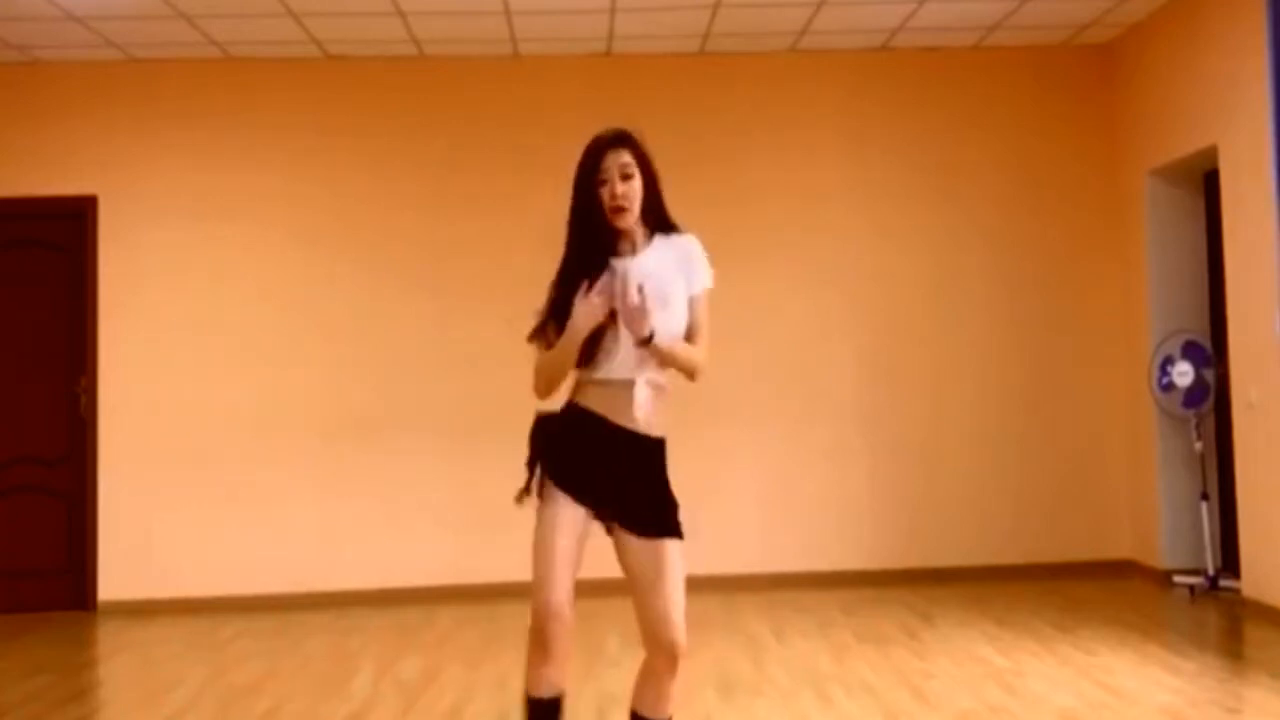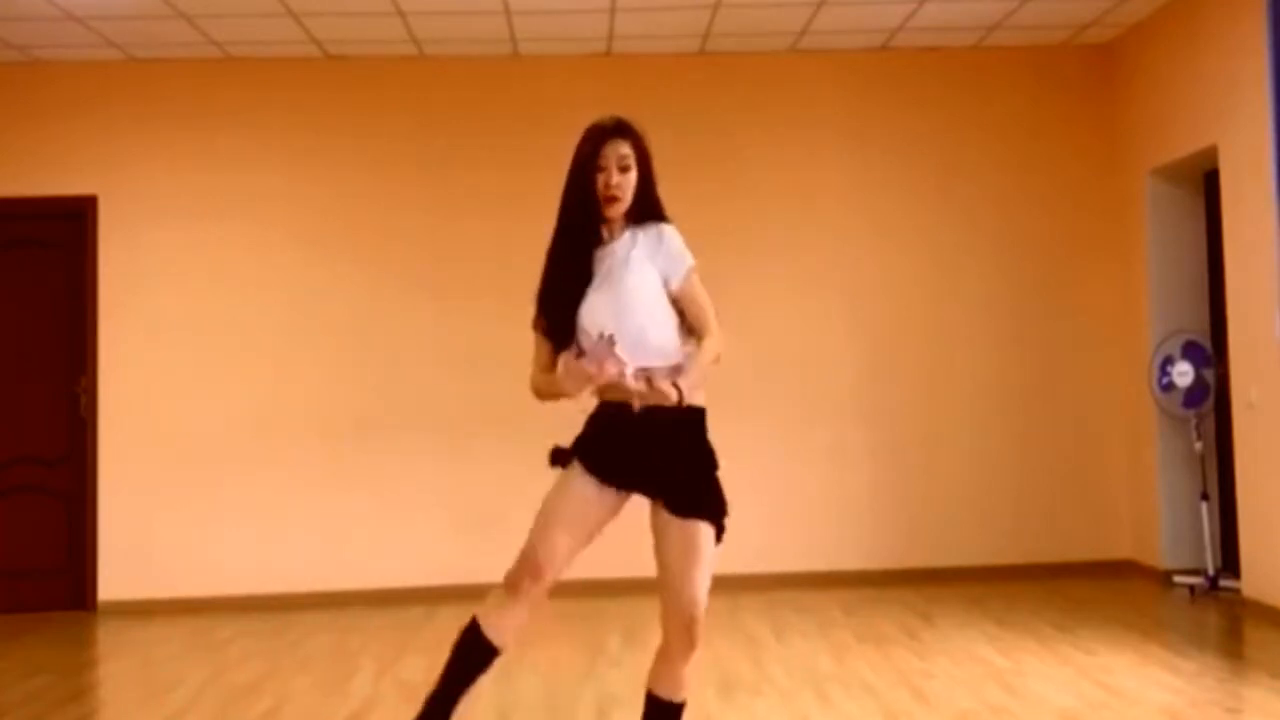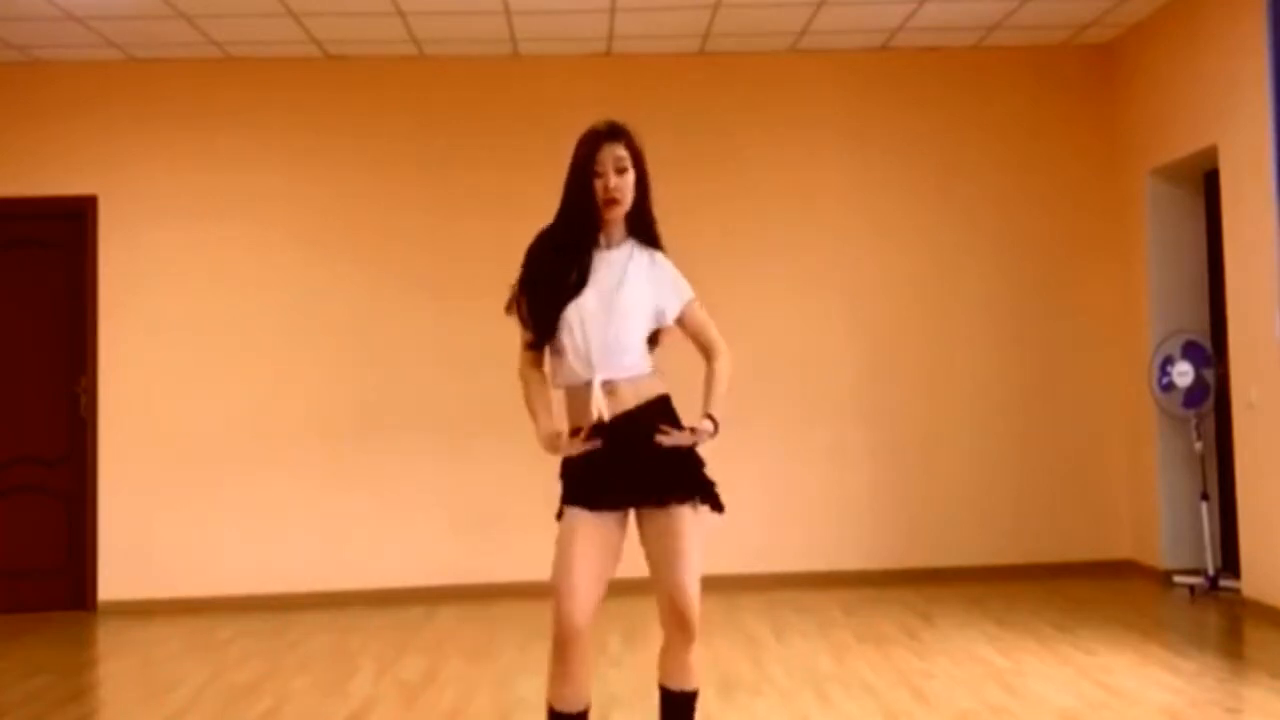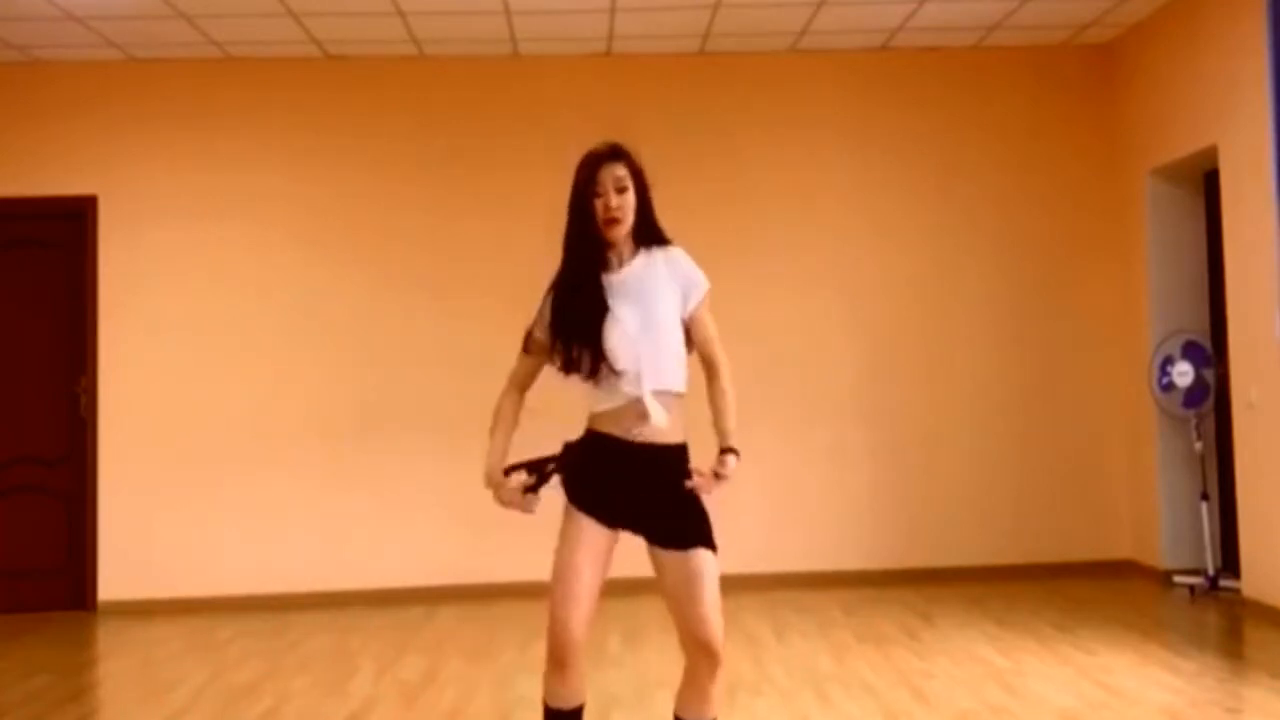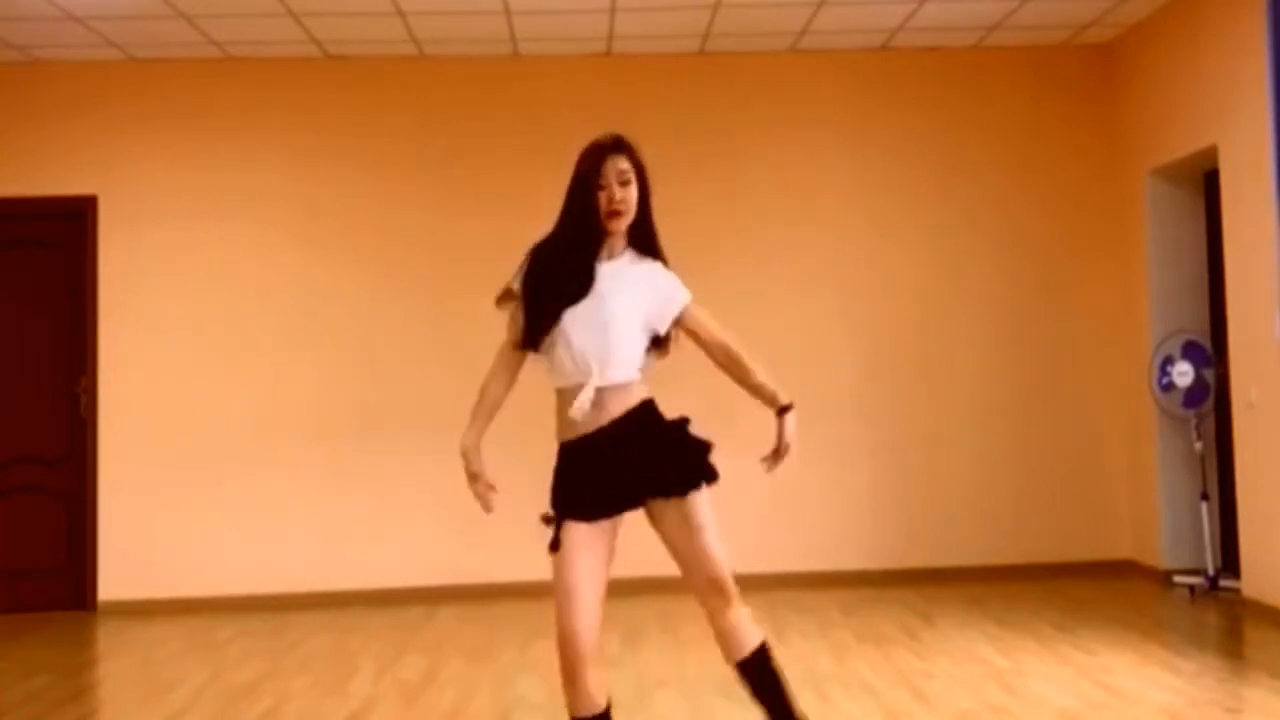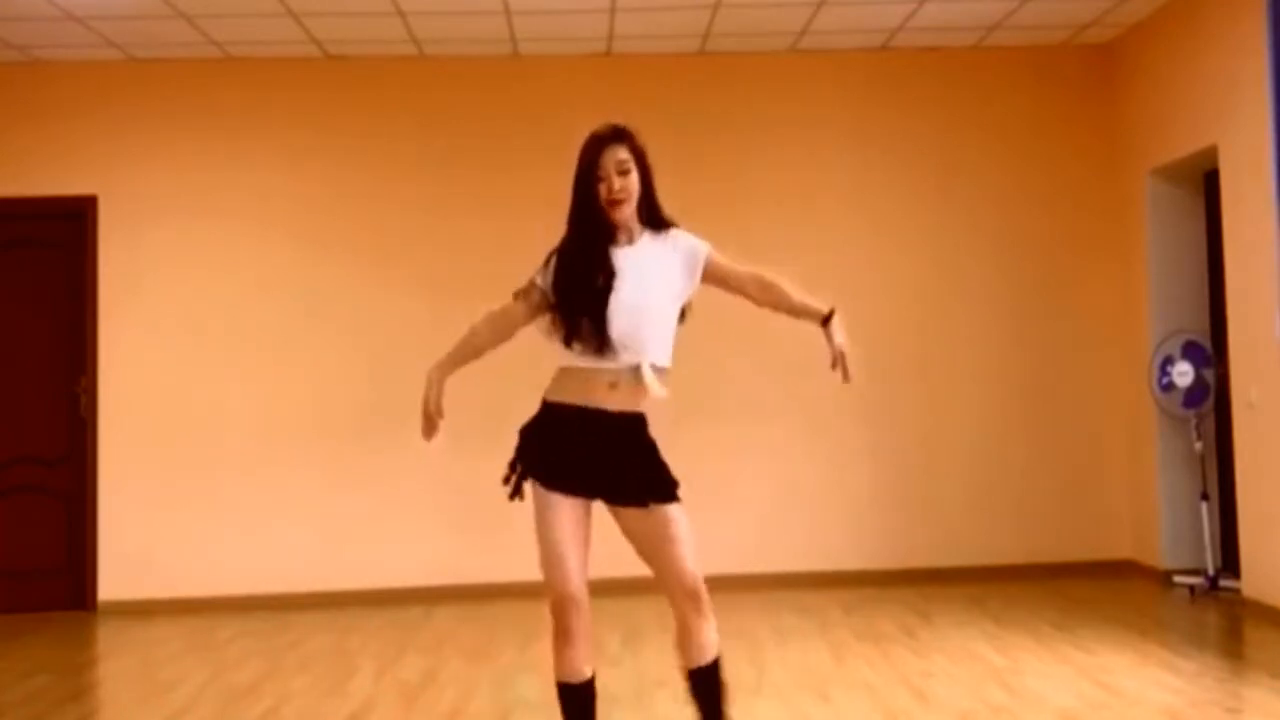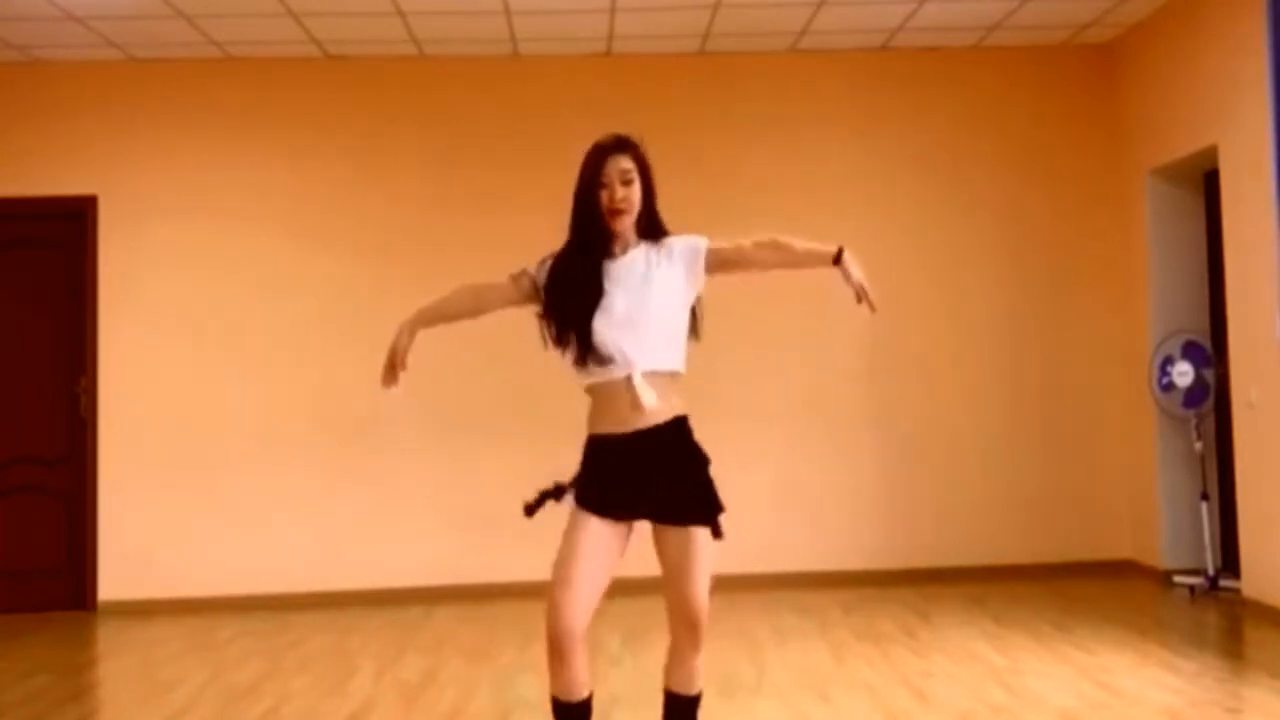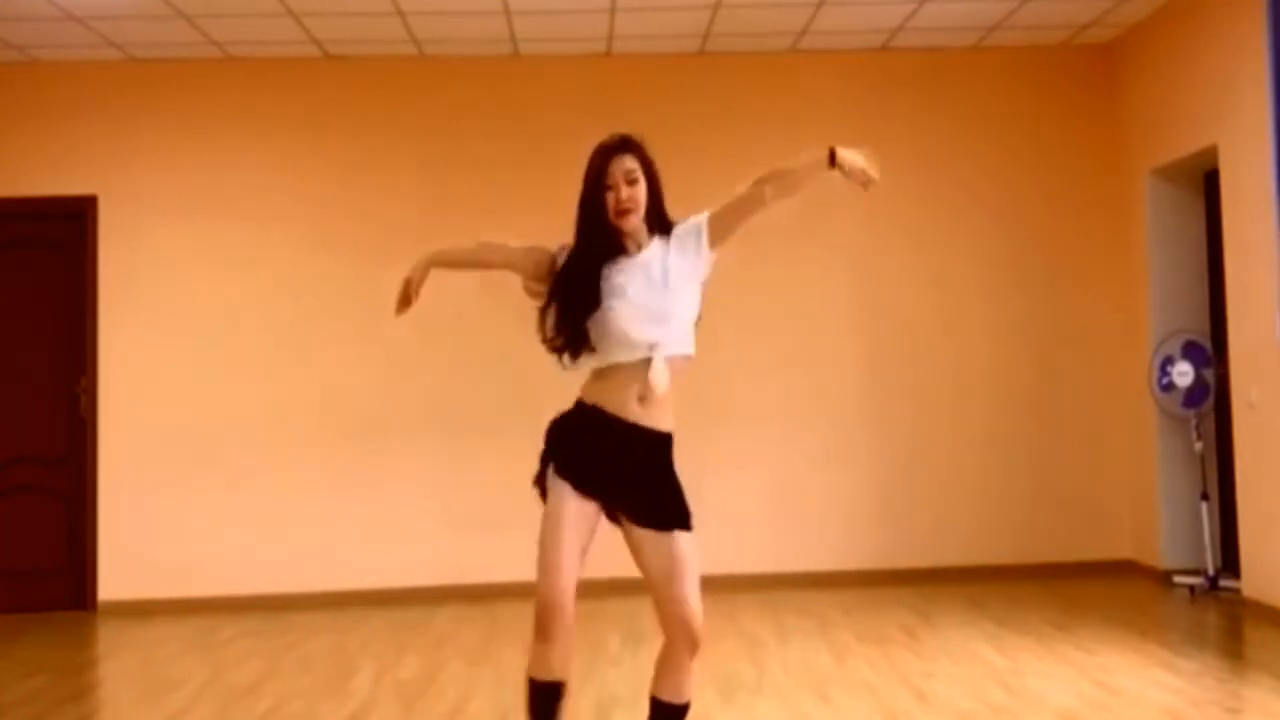
dt=0.3s
person 1, frame 1
left shoulder: (683, 253)
right shoulder: (585, 275)
left elbow: (698, 362)
right elbow: (543, 382)
left wrist: (648, 335)
right wrist: (582, 325)
left hip: (641, 460)
right hip: (574, 446)
left knee: (668, 645)
right knee: (551, 618)
person 1, frame 2
left shoulder: (659, 242)
right shoulder: (571, 265)
left elbow: (713, 338)
right elbow: (543, 380)
left wrist: (675, 391)
right wrist: (565, 376)
left hip: (678, 438)
right hip: (608, 434)
left knee: (685, 624)
right knee: (532, 573)
person 1, frame 3
left shoulder: (653, 267)
right shoulder: (553, 259)
left elbow: (717, 351)
right elbow: (531, 360)
left wrist: (709, 420)
right wrist: (546, 427)
left hip: (655, 439)
right hip: (592, 455)
left knee: (682, 618)
right knee: (570, 627)
person 1, frame 4
left shoulder: (673, 266)
right shoulder: (569, 294)
left elbow: (715, 364)
right elbow: (517, 386)
left wrist: (728, 449)
right wrist: (494, 467)
left hip: (669, 472)
right hip: (598, 468)
left knee: (707, 649)
right knee: (565, 638)
person 1, frame 5
left shoulder: (654, 279)
right shoulder: (547, 266)
left elbow: (721, 348)
right elbow: (511, 358)
left wrist: (781, 407)
right wrist: (472, 439)
left hip: (650, 441)
right hip: (581, 465)
left knee: (719, 587)
right knee: (575, 643)
person 1, frame 6
left shoulder: (676, 249)
right shoulder: (572, 262)
left elbow: (755, 284)
right elbow: (504, 320)
left wrist: (826, 320)
right wrist: (440, 370)
left hip: (629, 441)
right hip: (563, 434)
left knee: (690, 590)
right knee: (568, 605)
person 1, frame 7
left shoulder: (678, 256)
right shoulder: (567, 270)
left elbow: (762, 252)
right elbow: (485, 295)
left wrist: (838, 257)
right wrist: (413, 323)
left hip: (672, 453)
right hip: (607, 463)
left knee: (691, 622)
right knee: (563, 628)
person 1, frame 8
left shoulder: (689, 245)
right shoulder: (578, 264)
left elbow: (762, 190)
right elbow: (503, 253)
left wrist: (832, 158)
right wrist: (431, 260)
left hip: (651, 458)
right hip: (587, 441)
left knee: (686, 629)
right knee: (554, 612)
